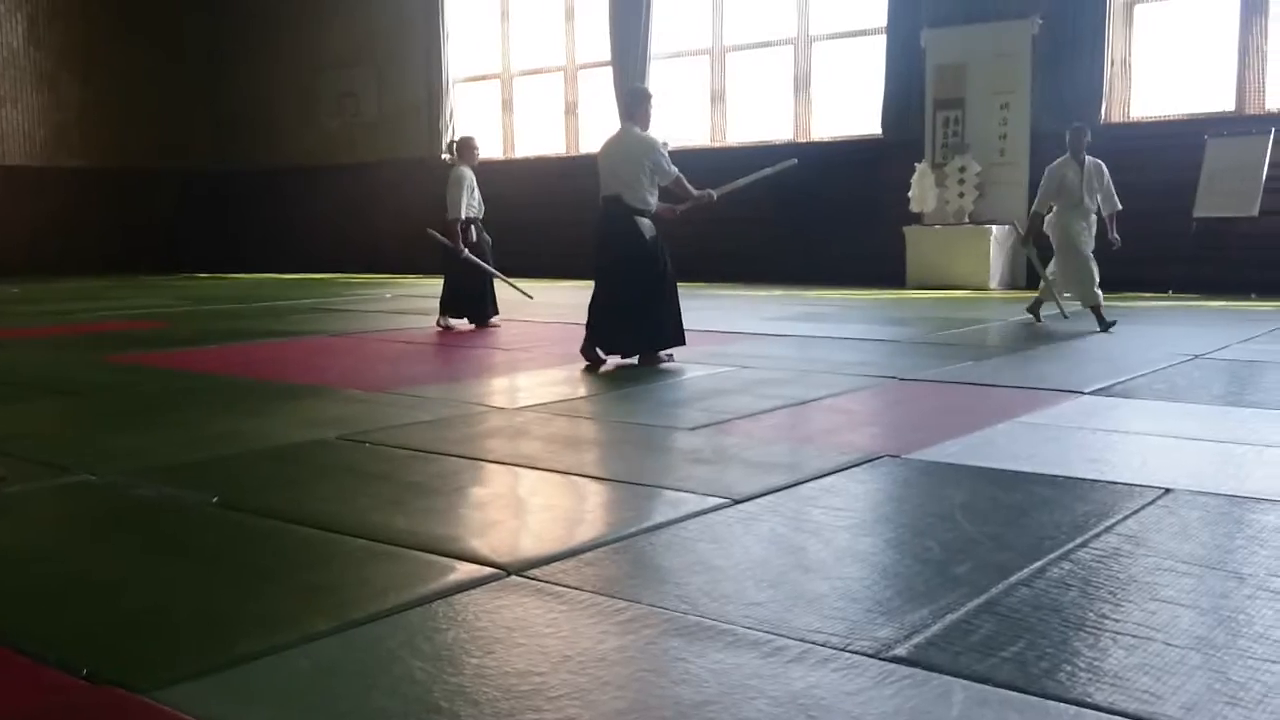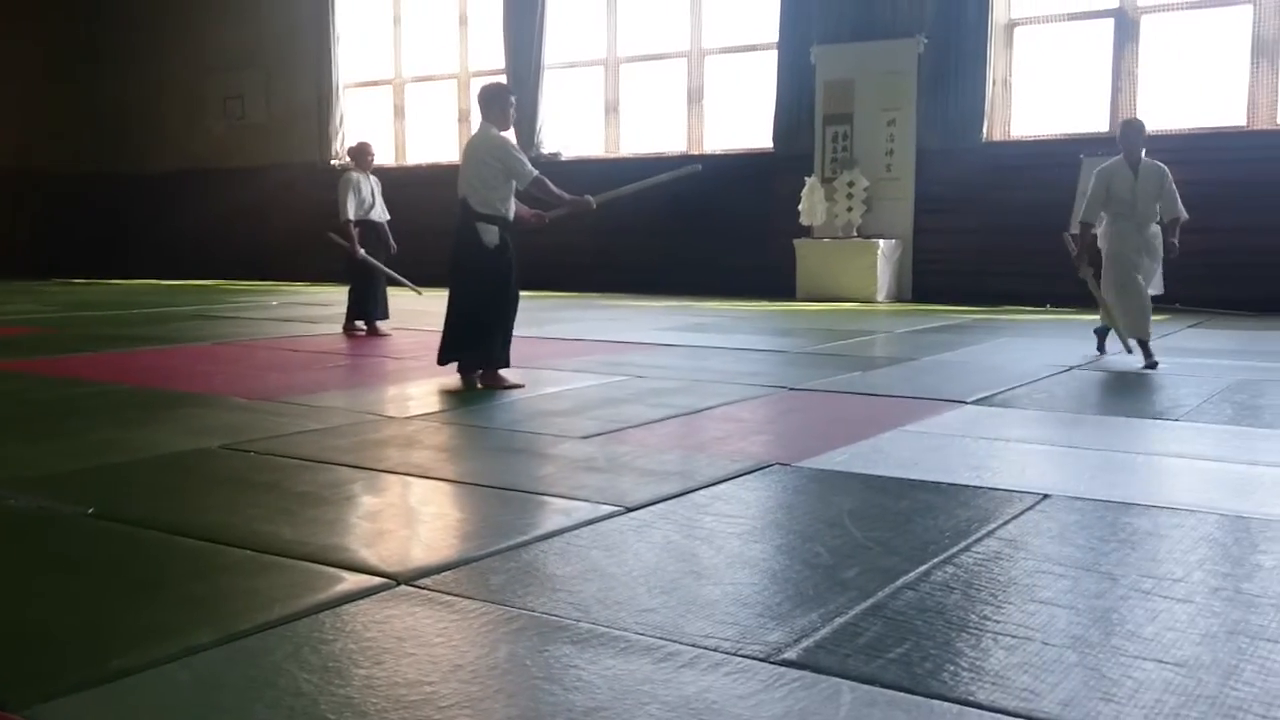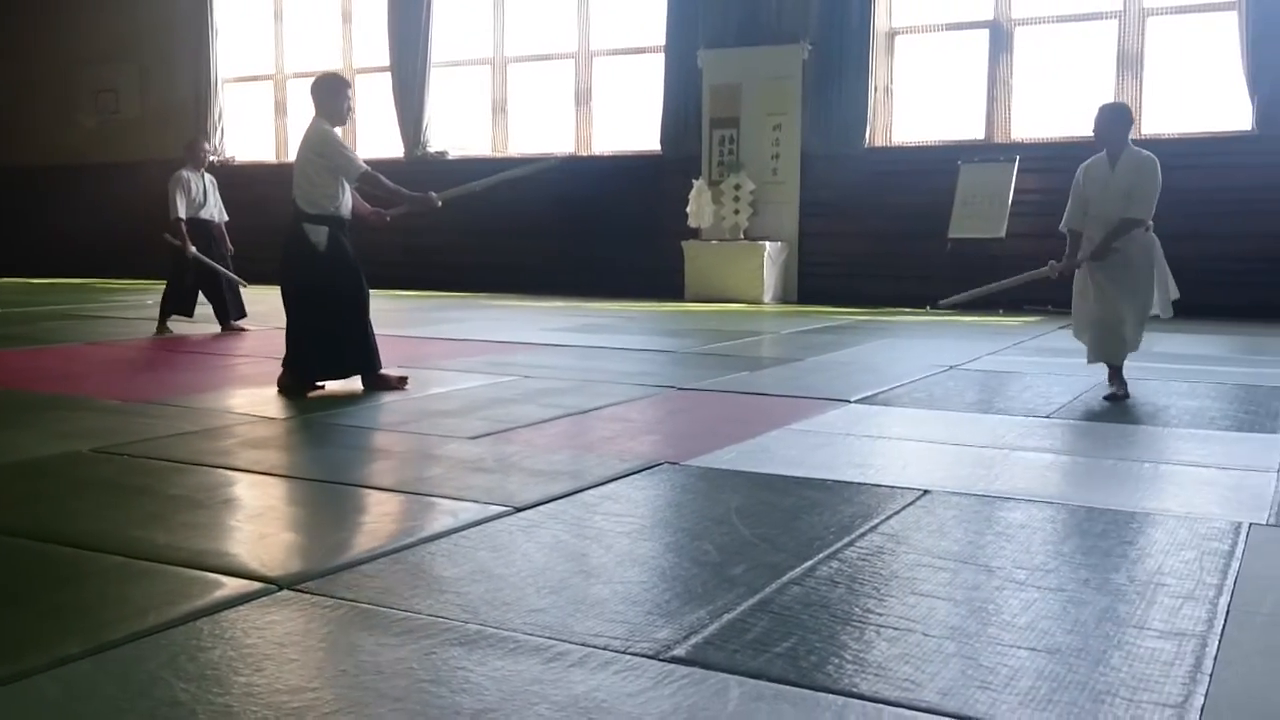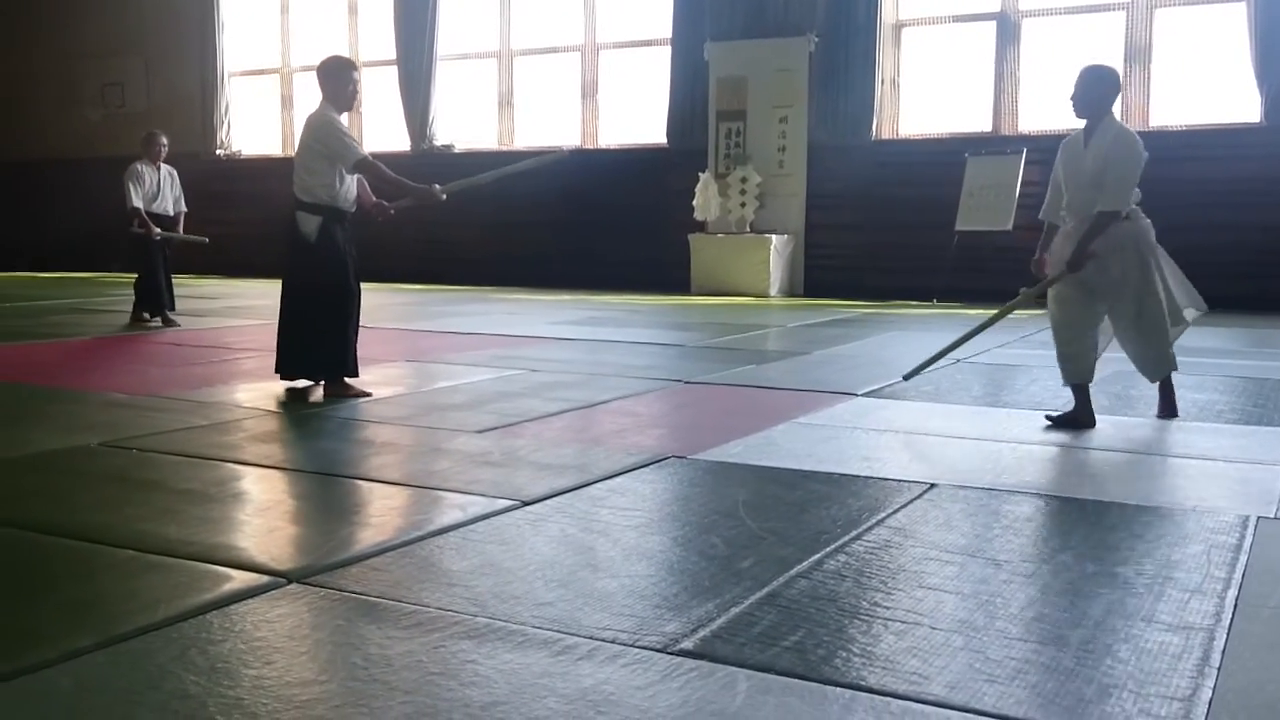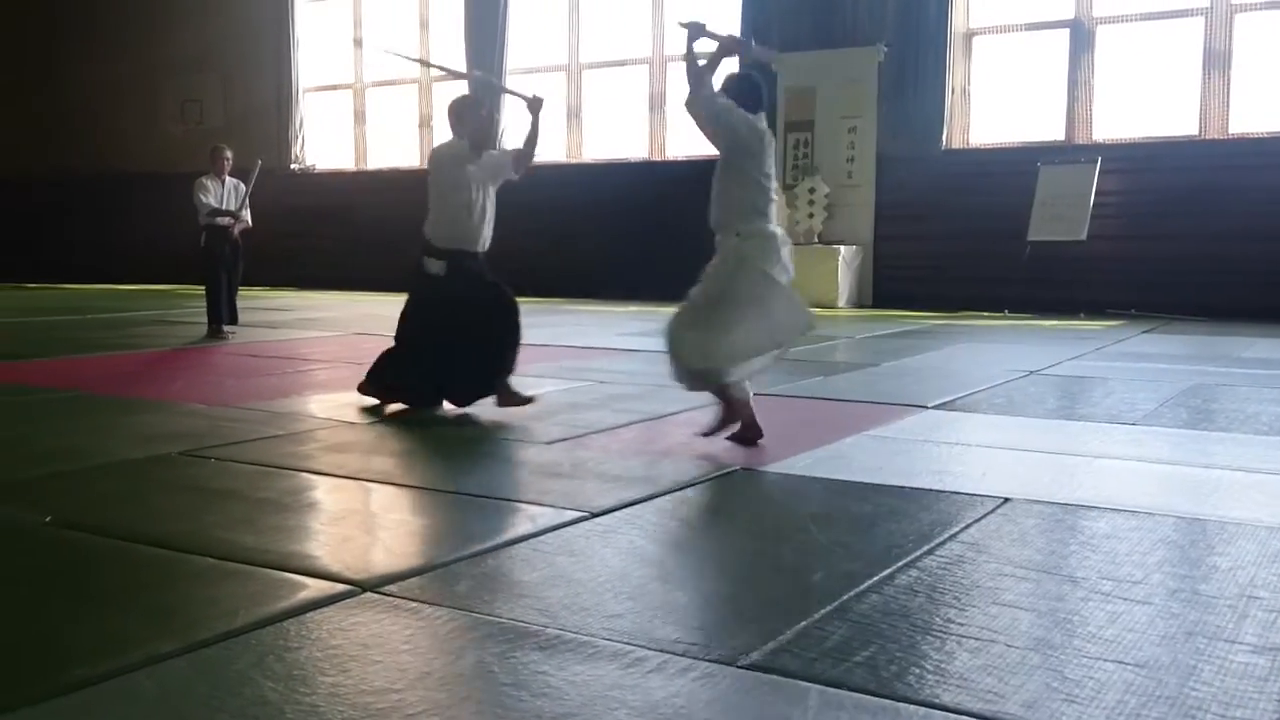
dt=1s
person 1, frame 1
left shoulder: (608, 146)
right shoulder: (647, 144)
right elbow: (674, 179)
left wrist: (657, 207)
right wrist: (697, 196)
left hip: (609, 221)
right hip: (634, 225)
left knee: (610, 283)
right knee: (651, 283)
left ankle: (593, 342)
right ankle: (649, 348)
person 1, frame 2
left shoulder: (477, 143)
right shoulder: (498, 143)
right elbow: (534, 182)
left wrist: (524, 213)
right wrist: (572, 201)
left hip: (472, 230)
right hip: (487, 233)
left knee: (472, 298)
right knee: (497, 299)
left ankle: (470, 365)
right ankle: (487, 368)
person 1, frame 3
left shoulder: (319, 136)
right shoulder: (325, 138)
left elbow: (343, 186)
right elbow: (366, 178)
left wrist: (366, 212)
right wrist: (413, 199)
left hip: (314, 233)
right hip: (321, 234)
left knee: (310, 306)
right knee: (349, 299)
left ankle: (296, 374)
right ankle: (370, 372)
person 1, frame 4
left shoulder: (330, 123)
right shoulder: (325, 123)
left elbow: (355, 173)
right elbow: (367, 165)
left wrist: (370, 202)
right wrist: (416, 191)
left hip: (324, 223)
right hip: (321, 224)
left knee: (311, 298)
right knee: (337, 299)
left ankle: (303, 365)
right ankle: (334, 377)
person 1, frame 5
left shoulder: (489, 159)
right shoulder: (445, 155)
left elbow: (520, 162)
right elbow: (479, 144)
left wrist: (535, 119)
left hip: (466, 264)
right hip: (446, 266)
person 2, frame 1
left shoulder: (1098, 167)
right shoulder: (1057, 170)
left elbow: (1108, 201)
right elbow: (1041, 204)
left wrist: (1112, 231)
right wrist: (1029, 234)
left hip: (1087, 223)
right hip: (1065, 224)
left knee: (1063, 271)
right knee: (1084, 271)
left ankle: (1036, 305)
right ankle: (1100, 319)
person 2, frame 2
left shoulder: (1159, 171)
right shoulder: (1106, 172)
left elbow: (1173, 209)
right elbow: (1091, 211)
left wrist: (1173, 237)
right wrist: (1083, 247)
left hip: (1149, 238)
right hip: (1118, 237)
left knee: (1128, 296)
right knee: (1132, 296)
left ankle: (1104, 329)
right ankle: (1147, 352)
person 2, frame 3
left shoulder: (1146, 163)
right shoulder: (1088, 168)
left elbow: (1139, 213)
right elbow: (1076, 216)
left wrist: (1107, 241)
right wrist: (1072, 252)
left hip: (1135, 248)
right hip: (1095, 249)
left knee: (1134, 312)
right knee: (1103, 315)
left ankle: (1116, 371)
right ankle: (1117, 379)
person 2, frame 4
left shoulder: (1124, 142)
right shoulder: (1069, 145)
left elbow: (1114, 204)
right elbow: (1055, 201)
left wrist: (1080, 247)
right wrist: (1044, 249)
left hip: (1119, 242)
right hip: (1077, 243)
left knee: (1143, 324)
right knee: (1069, 327)
left ankle: (1166, 390)
right ankle: (1083, 407)
person 2, frame 5
left shoulder: (750, 133)
right shoulder: (751, 133)
left elbow: (702, 101)
right elbow: (704, 103)
left wrist: (697, 51)
right wrist: (711, 51)
left hip: (747, 252)
right hip: (758, 247)
left knee: (693, 333)
right knee: (725, 339)
left ankle: (734, 408)
right ankle: (747, 421)
person 3, frame 1
left shoulder: (465, 173)
right shoulder: (462, 174)
right elbow: (457, 211)
left wrist: (482, 233)
right wrist: (458, 240)
left hip: (470, 229)
right hip: (468, 231)
left knee: (457, 275)
right knee: (481, 273)
left ankle: (445, 315)
right ankle: (482, 317)
person 3, frame 2
left shoulder: (373, 181)
right shoulder: (351, 179)
left elbow: (381, 212)
right elbow: (347, 214)
left wrist: (389, 238)
right wrist: (353, 241)
left hip: (375, 232)
right hip: (361, 233)
left knee: (363, 279)
right knee: (369, 277)
left ankle: (351, 321)
right ankle: (371, 323)
person 3, frame 3
left shoulder: (210, 180)
right shoulder: (182, 177)
left elbow: (219, 213)
right elbow: (178, 214)
left wrist: (226, 240)
right wrist: (186, 241)
left hip: (210, 233)
right hip: (191, 231)
left knee: (221, 275)
right knee: (182, 279)
left ankle: (228, 320)
right ankle: (163, 322)
person 3, frame 4
left shoulder: (171, 173)
right shoulder: (136, 170)
left elbow: (179, 204)
right elbow: (134, 204)
left wrist: (179, 226)
right wrist: (149, 225)
left hip: (165, 226)
right hip: (144, 226)
left knee: (159, 269)
right knee: (154, 269)
left ankle: (139, 311)
right ankle: (163, 312)
person 3, frame 5
left shoulder: (238, 186)
right shoulder: (203, 183)
left elbow: (246, 217)
right elbow: (208, 208)
left wrist: (237, 227)
right wrist: (230, 213)
left hip: (233, 237)
right hip: (213, 236)
left knee: (231, 282)
right knee: (216, 281)
left ankle: (221, 323)
right ankle: (216, 324)
